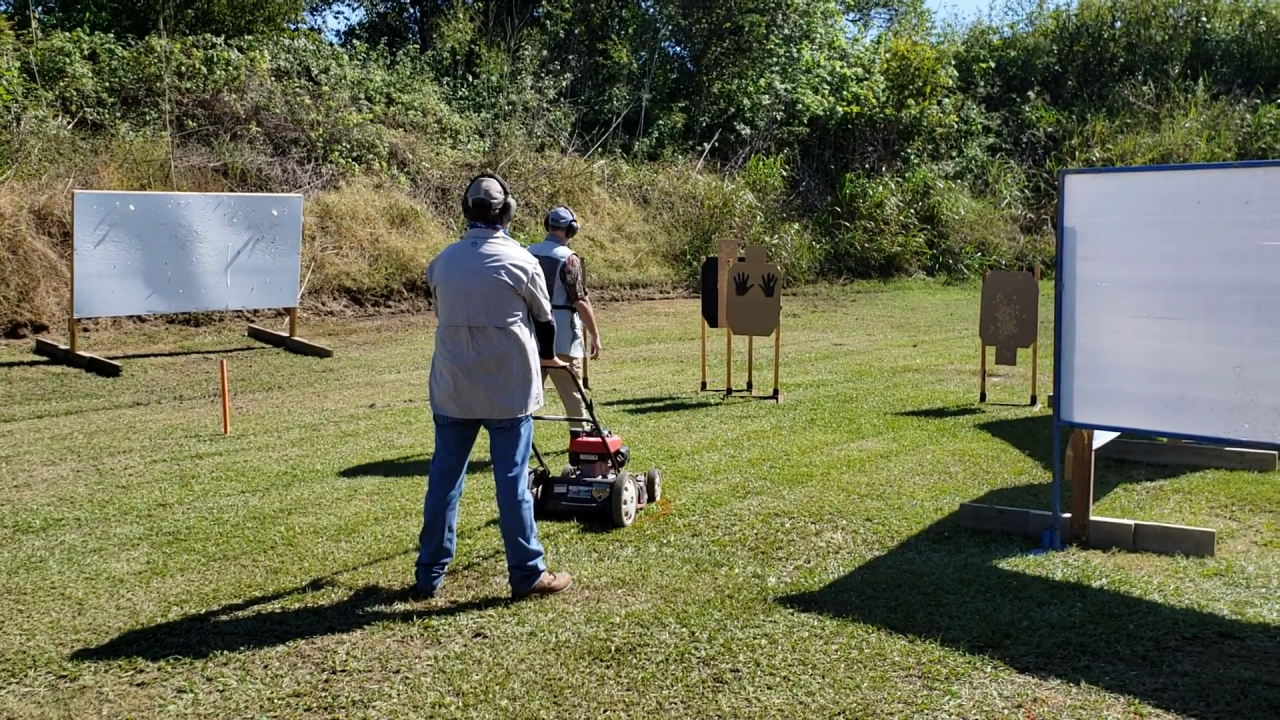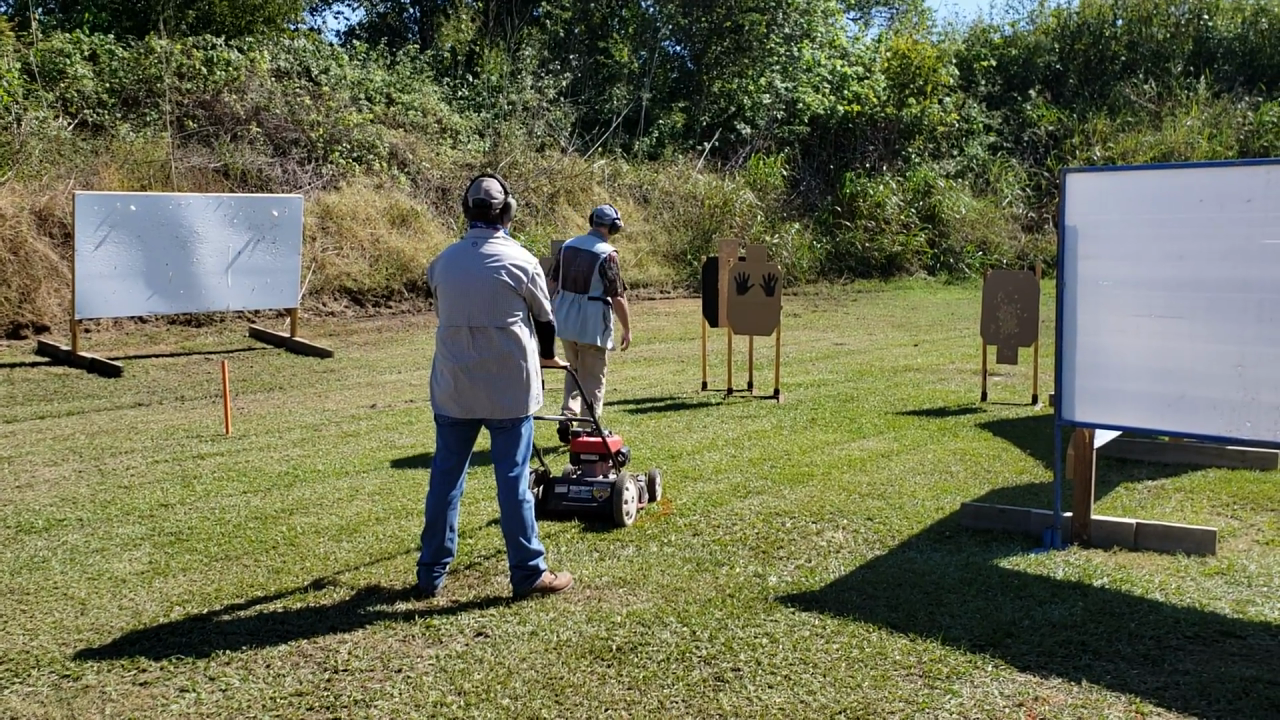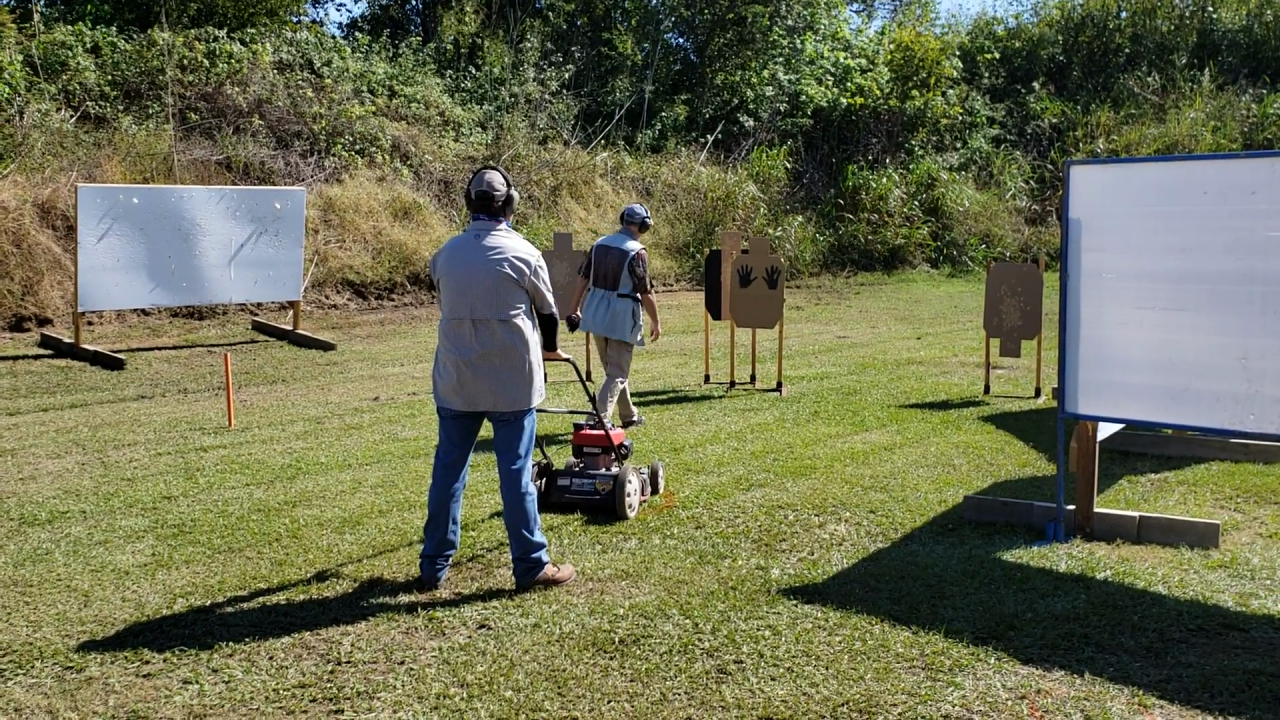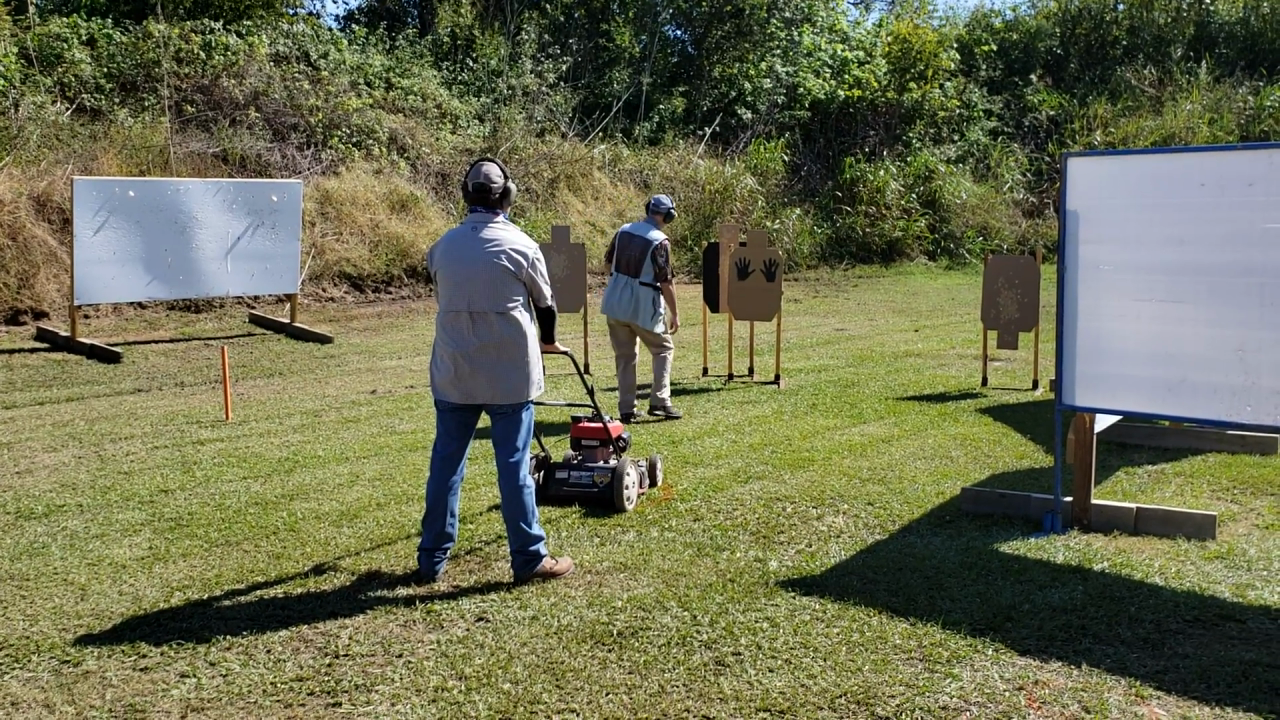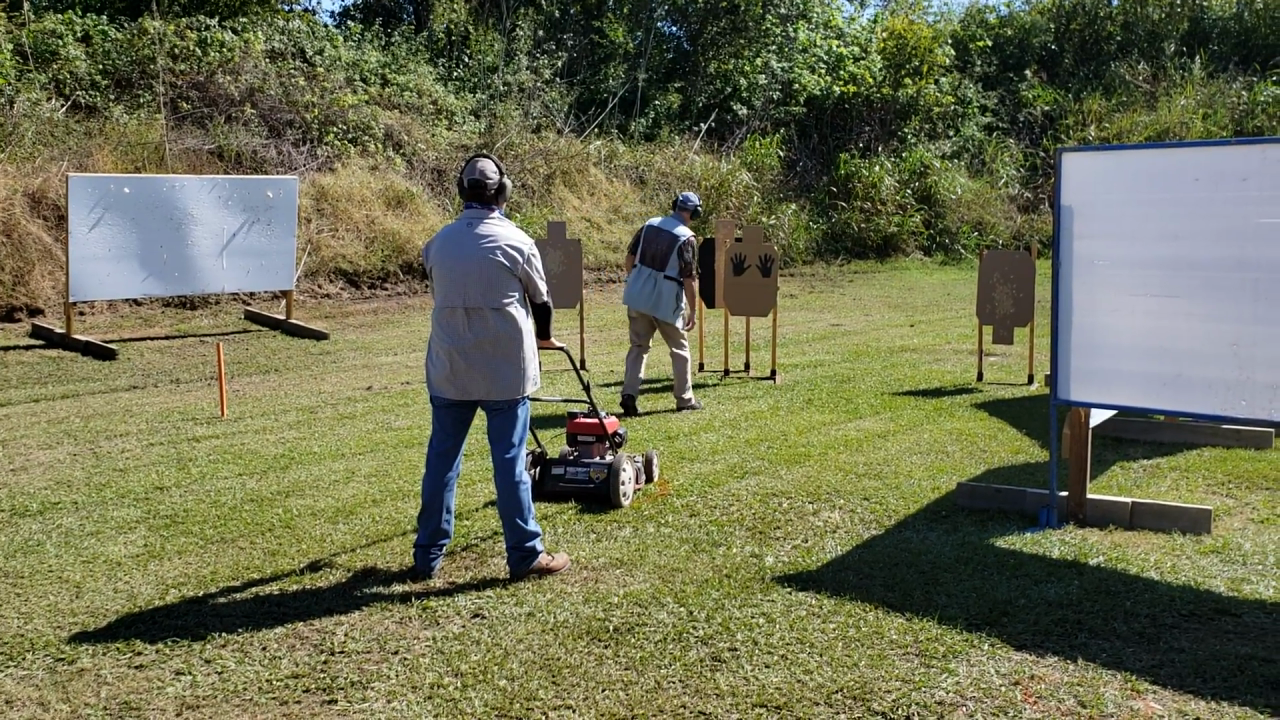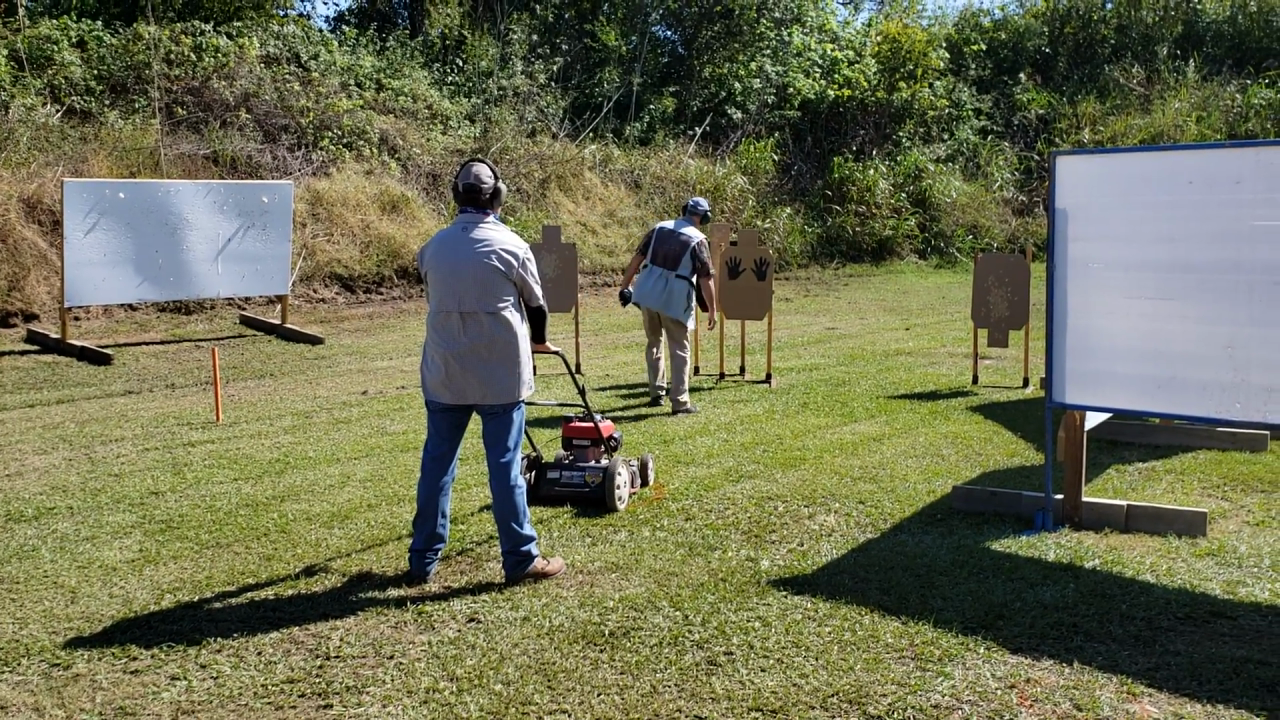
dt=0.3s
person 1, frame 1
left shoulder: (442, 261)
right shoulder: (520, 261)
right elbow: (544, 318)
right wrist: (547, 357)
left hip: (452, 387)
right hip: (508, 388)
left knee: (444, 478)
right knee: (512, 481)
left ankle: (429, 574)
right ankle: (528, 574)
person 1, frame 2
left shoulder: (442, 261)
right shoulder: (520, 261)
right elbow: (544, 318)
right wrist: (547, 356)
left hip: (454, 388)
right hip: (509, 388)
left knee: (445, 478)
right knee: (513, 480)
left ankle: (431, 573)
right ankle: (529, 573)
person 1, frame 3
left shoulder: (445, 254)
right shoulder: (523, 254)
right elbow: (547, 310)
right wrist: (550, 349)
left hip: (456, 380)
right hip: (511, 380)
left knee: (448, 470)
right knee: (516, 473)
left ankle: (434, 565)
right ankle: (531, 565)
person 1, frame 4
left shoulder: (442, 247)
right shoulder: (521, 246)
right elbow: (544, 302)
right wrist: (547, 341)
left hip: (453, 373)
right hip: (508, 374)
left knee: (445, 463)
right knee: (513, 466)
left ankle: (431, 559)
right ankle: (529, 559)
person 1, frame 5
left shoulder: (438, 243)
right shoulder: (516, 242)
right elbow: (540, 300)
right wrist: (544, 338)
left hip: (449, 369)
right hip: (505, 370)
left knee: (441, 460)
right knee: (509, 462)
left ankle: (427, 555)
right ankle: (525, 555)
person 1, frame 6
left shoulder: (433, 247)
right shoulder: (511, 246)
right elbow: (535, 303)
right wrist: (539, 342)
left hip: (444, 373)
right hip: (500, 374)
left knee: (436, 464)
right knee: (504, 466)
left ankle: (422, 559)
right ankle: (521, 559)
person 2, frame 1
left shoulder: (528, 253)
right shoulder: (568, 258)
right elbow: (580, 301)
right wrist: (595, 335)
right hip: (560, 333)
right knee: (571, 390)
right ankle: (582, 437)
person 2, frame 2
left shoulder: (568, 245)
right shoulder: (608, 254)
left elbow: (552, 283)
right elbow: (617, 296)
right wrist: (627, 329)
left hip: (566, 320)
right hip: (593, 324)
left knee: (578, 372)
right knee: (593, 382)
left ankle: (568, 418)
person 2, frame 3
left shoulder: (599, 244)
right shoulder: (637, 251)
left elbow: (583, 280)
right elbow: (646, 293)
left wrist: (575, 309)
right wrist: (655, 322)
left hip: (595, 316)
right hip: (622, 319)
left knee: (614, 369)
right knee: (618, 374)
left ankle: (628, 415)
right ankle: (601, 419)
person 2, frame 4
left shoulder: (624, 230)
right shoulder: (660, 241)
left elbow: (608, 263)
right elbow: (665, 283)
right wrist: (674, 314)
left hip: (616, 303)
right hip: (643, 307)
left knee: (624, 356)
right knee: (663, 349)
left ankle: (627, 408)
right ankle: (660, 401)
person 2, frame 5
left shoulder: (650, 225)
right shoulder: (686, 237)
left elbow: (630, 257)
right elbow: (689, 279)
left wrist: (633, 281)
right wrist: (692, 311)
left hip: (638, 295)
right hip: (666, 300)
left knee: (638, 346)
right knee: (679, 348)
left ankle: (629, 393)
right ankle: (684, 399)
person 2, frame 6
left shoulder: (660, 228)
right shoulder: (698, 240)
left elbow: (637, 258)
right elbow: (706, 279)
left wrist: (625, 285)
right wrist: (712, 310)
left hip: (649, 294)
right hip: (675, 299)
left knee: (654, 342)
right knee: (680, 350)
left ankle: (656, 392)
right ankle: (680, 402)
